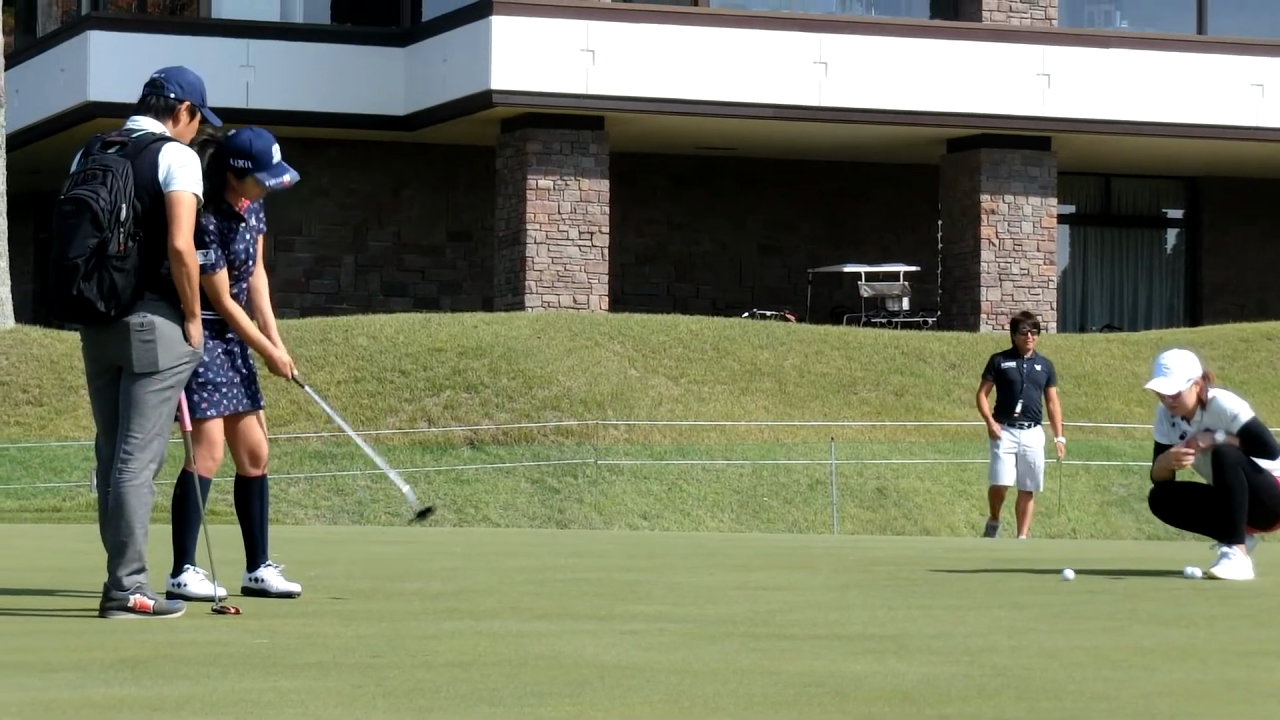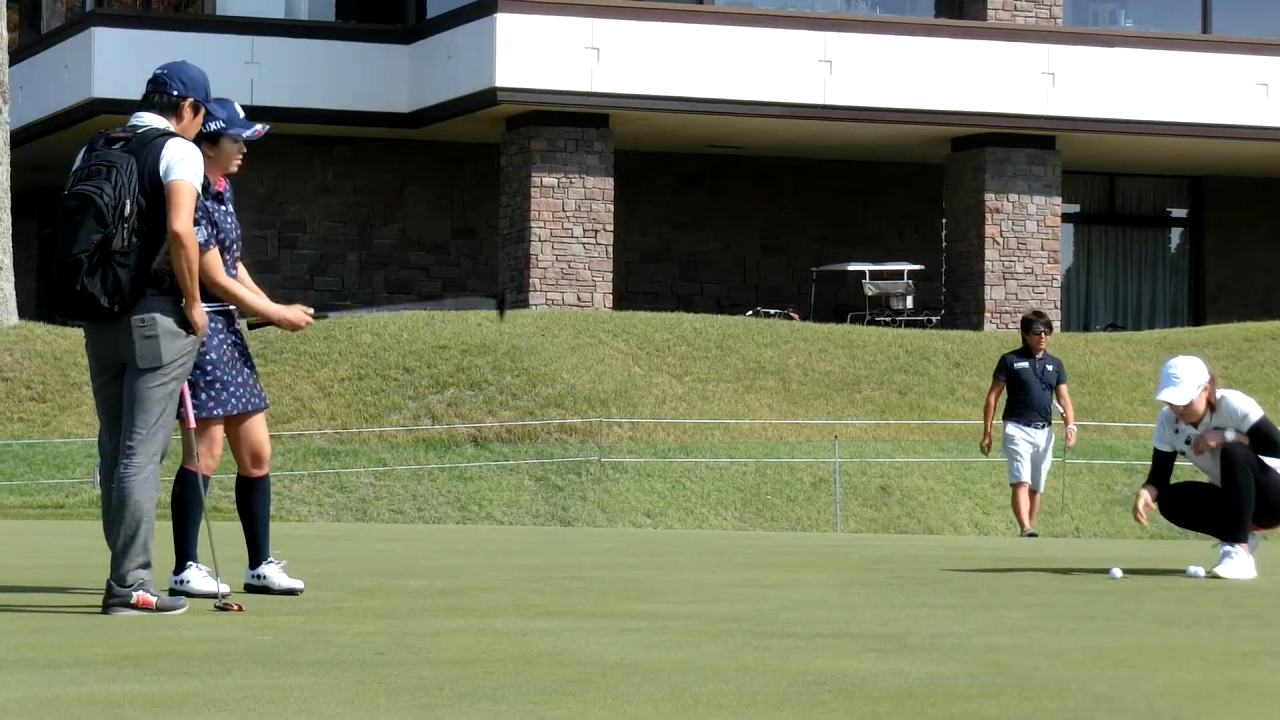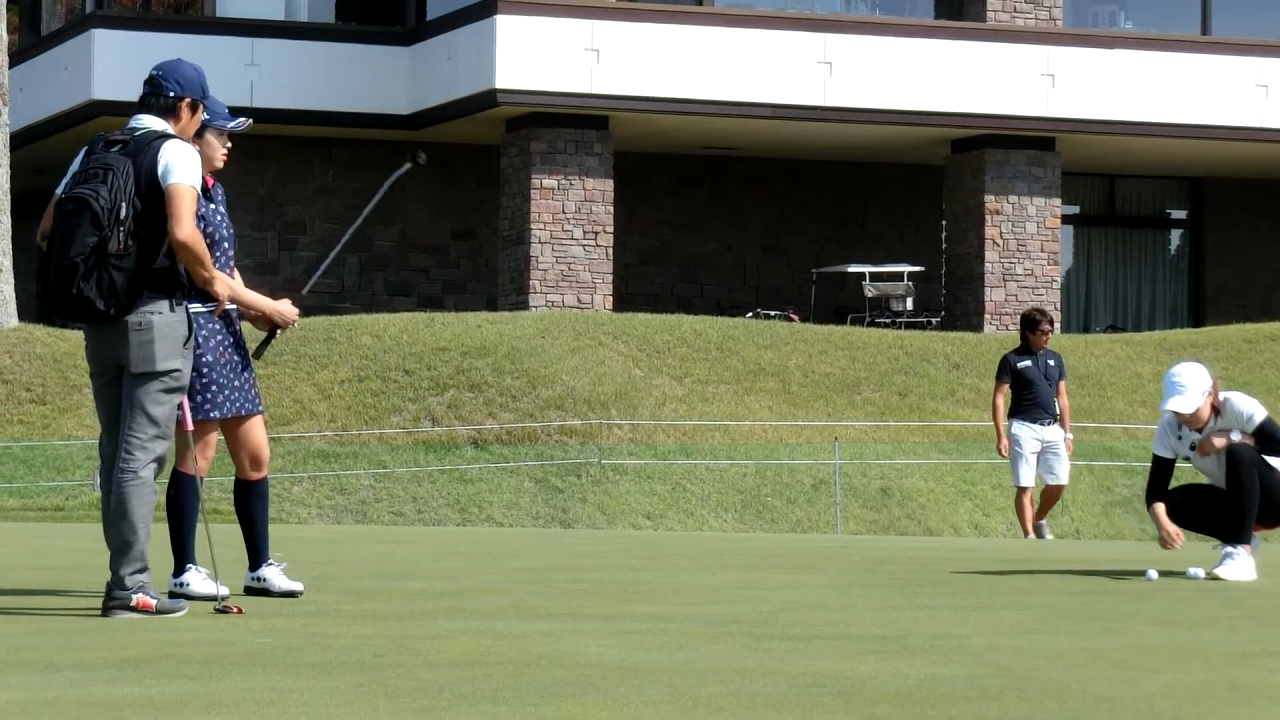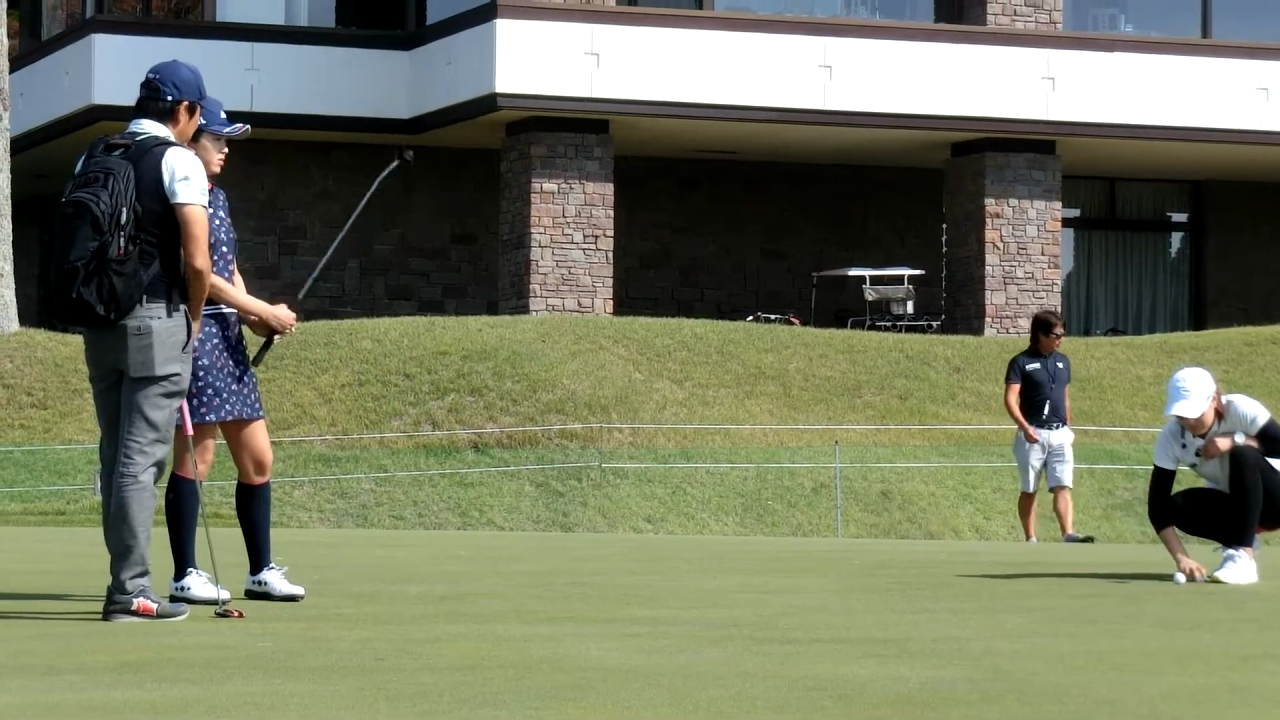
dt=0.3s
person 1, frame 1
left shoulder: (90, 155)
right shoulder: (176, 155)
right elbow: (180, 246)
right wrist: (193, 316)
left hip: (97, 321)
right hip: (152, 321)
left knee: (112, 454)
right knee: (138, 457)
left ankle: (123, 577)
right ankle: (126, 588)
person 1, frame 2
left shoulder: (94, 151)
right shoulder: (178, 150)
right elbow: (179, 227)
right wrist: (192, 299)
left hip: (100, 315)
right hip: (155, 315)
left knee: (116, 448)
right knee: (142, 452)
left ankle: (125, 574)
right ankle: (130, 583)
person 1, frame 3
left shoulder: (94, 152)
right shoulder: (175, 151)
left elbow: (48, 233)
right elbow: (182, 233)
right wrist: (213, 281)
left hip: (101, 318)
right hip: (154, 315)
left knee: (116, 451)
right knee: (140, 454)
left ankle: (125, 576)
right ankle: (128, 586)
person 1, frame 4
left shoulder: (93, 158)
right shoulder: (179, 161)
right elbow: (197, 261)
right wrist: (193, 318)
left hip: (100, 322)
right hip: (155, 321)
left knee: (116, 456)
right knee: (141, 458)
left ankle: (127, 581)
right ankle: (130, 591)
person 2, frame 1
left shoulder: (254, 205)
right shoulder: (206, 219)
right elbow: (223, 300)
left wrist: (274, 336)
right wrist: (268, 351)
left hip: (233, 338)
right hip: (197, 336)
left knee: (255, 453)
right knee: (208, 452)
left ankle: (258, 568)
right ankle: (182, 572)
person 2, frame 2
left shoulder: (223, 192)
right shoulder: (191, 199)
right elbow: (216, 280)
left wrist: (269, 305)
right wrist: (280, 314)
left hip: (228, 331)
right hip: (199, 330)
left knee: (257, 453)
right knee: (206, 450)
left ankle: (260, 566)
right ankle: (184, 570)
person 2, frame 3
left shoulder: (215, 191)
left wrist: (256, 311)
right wrist: (267, 306)
left hip: (226, 333)
right hip: (195, 330)
left knee: (255, 456)
right knee: (198, 452)
left ankle: (260, 568)
right ankle: (184, 571)
person 2, frame 4
left shoulder: (218, 198)
right elbow: (204, 279)
left wrist: (257, 315)
right wrist: (267, 312)
left hip: (229, 340)
right hip: (195, 337)
left knee: (258, 460)
right knee: (195, 457)
left ankle: (262, 572)
right ankle: (185, 576)
person 3, frame 1
left shoulder: (1045, 365)
right shoulder: (999, 360)
left elbow: (1052, 403)
right elbow: (981, 395)
left wrist: (1059, 437)
right wrist: (990, 422)
left hip: (1033, 433)
right hip: (1005, 432)
left knee: (1028, 491)
right knee: (1000, 484)
left ankle: (1022, 538)
right ankle: (993, 520)
person 3, frame 2
left shoulder: (1056, 364)
right shoulder: (1010, 360)
left elbow: (1064, 399)
right elbow: (992, 397)
left wrist: (1070, 426)
right wrist: (987, 432)
left hip: (1044, 432)
right hip: (1017, 430)
left knee: (1036, 489)
right knee: (1022, 483)
left ankle: (1027, 532)
right ankle: (1026, 532)
person 3, frame 3
left shoulder: (1056, 359)
right shoulder: (1011, 360)
left elbow: (1062, 397)
right elbow: (999, 398)
left wrist: (1067, 433)
right wrist: (1001, 435)
left hip: (1052, 429)
right hip: (1024, 428)
left knee: (1059, 482)
right knee: (1025, 486)
left ankle: (1039, 521)
right ankle: (1029, 537)
person 3, frame 4
left shoulder: (1062, 361)
right shoulder: (1020, 362)
right elbow: (1010, 399)
left wrist: (1068, 430)
right wrist: (1025, 427)
left hip: (1060, 434)
right hip: (1034, 434)
left knee: (1063, 487)
right knee: (1029, 490)
left ankle: (1069, 536)
right ankle: (1031, 540)
person 4, frame 1
left shoulder: (1222, 404)
right shoulder: (1165, 415)
right elbow: (1160, 480)
left wrist: (1217, 438)
right wrist: (1165, 462)
right hip: (1232, 501)
left knee: (1225, 453)
right knee: (1161, 498)
left ankle: (1238, 555)
right ankle: (1239, 538)
person 4, frame 2
left shoulder: (1232, 404)
right shoulder: (1167, 421)
right elbow: (1159, 478)
left wrist: (1226, 435)
right wrist: (1145, 494)
right hip: (1233, 500)
left knee: (1233, 451)
right knee: (1170, 499)
left ankle: (1240, 553)
right ankle: (1240, 538)
person 4, frame 3
left shoulder: (1236, 406)
right shoulder: (1169, 427)
right elbow: (1156, 488)
left wrist: (1232, 437)
right wrist: (1163, 524)
right hip: (1234, 501)
left knee: (1239, 452)
right knee: (1177, 502)
left ankle: (1242, 554)
right ankle: (1241, 539)
person 4, frame 4
left shoulder: (1240, 409)
right shoulder: (1170, 437)
right elbow: (1158, 504)
left wrist: (1236, 439)
right wrist: (1181, 557)
right hip: (1233, 503)
left knee: (1243, 455)
right knee: (1179, 506)
left ankle: (1244, 557)
right ankle: (1241, 541)
